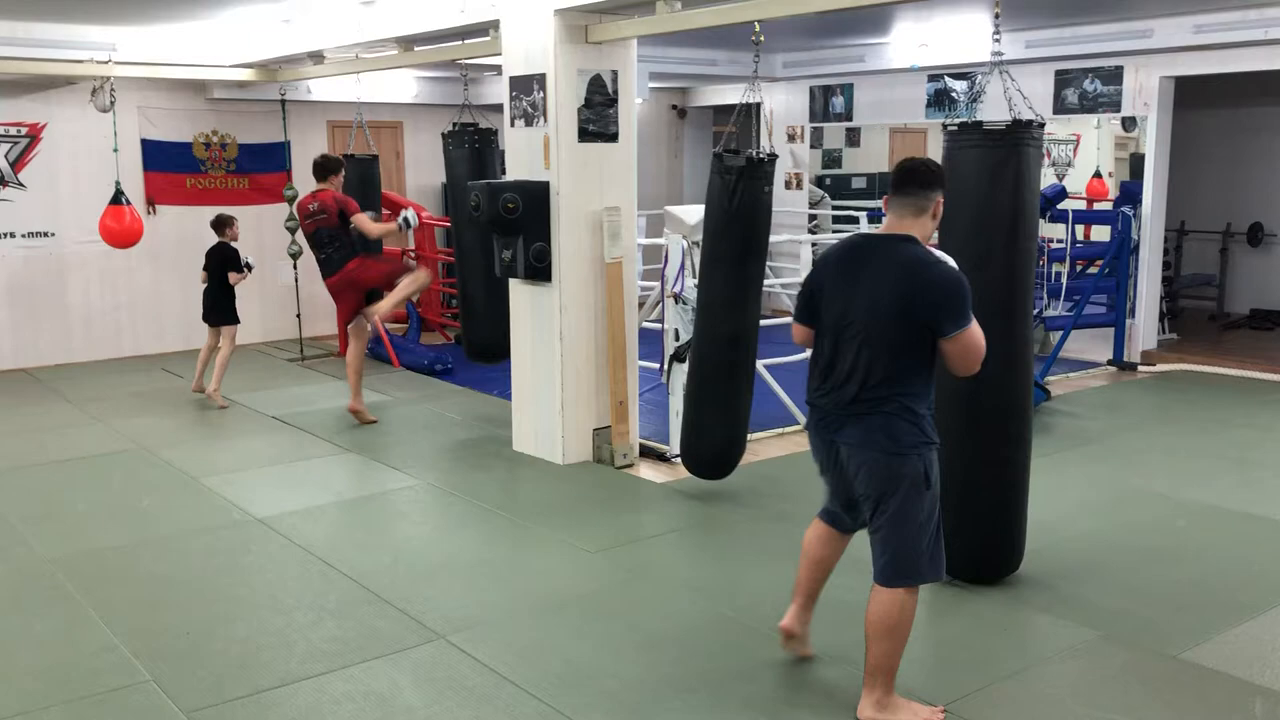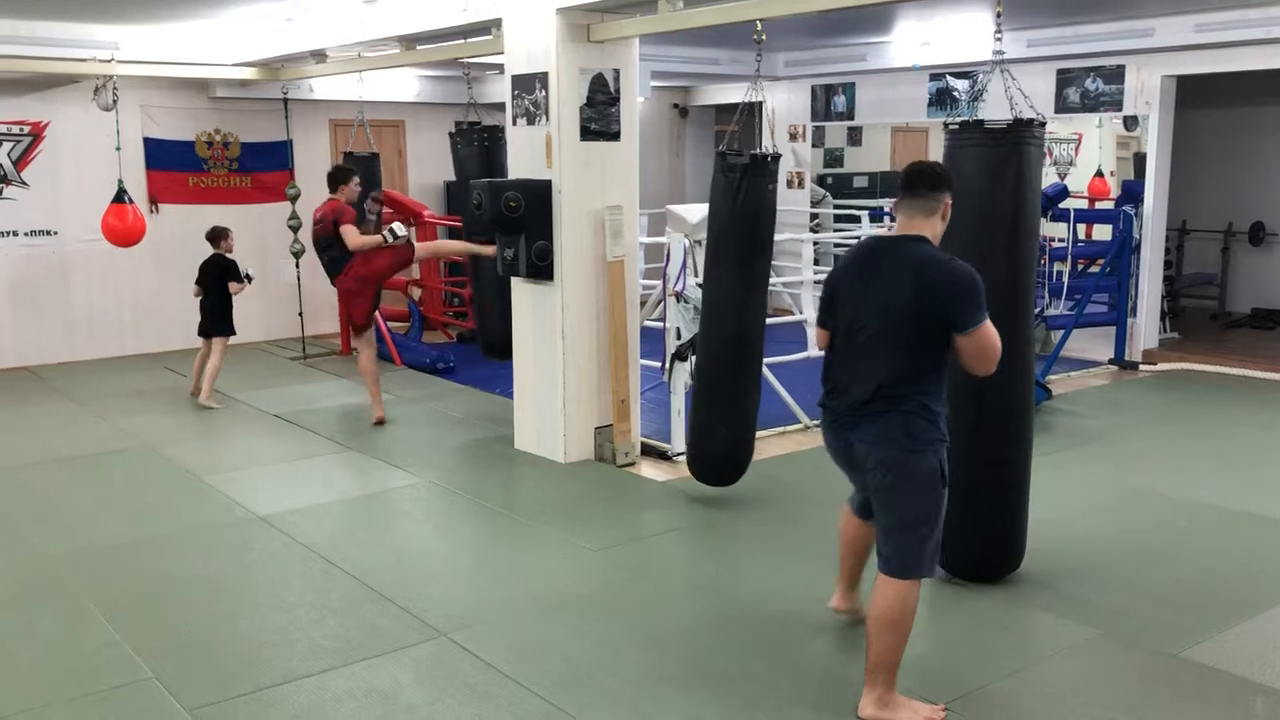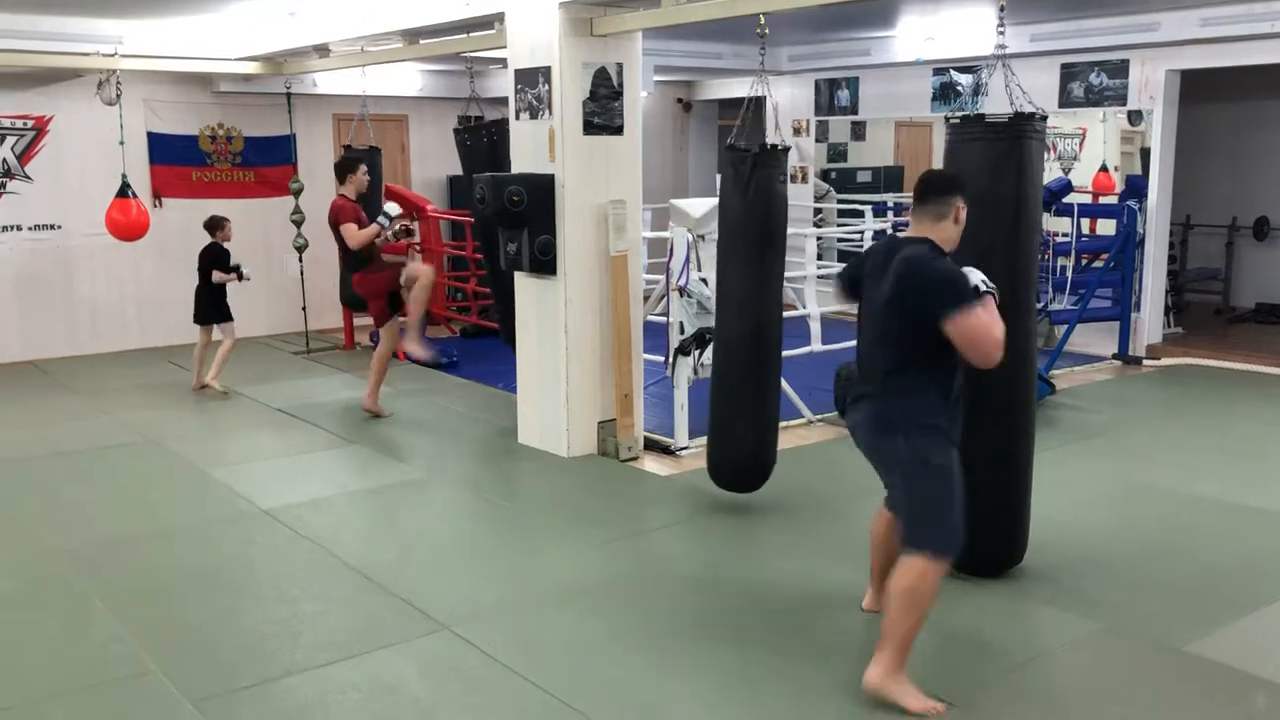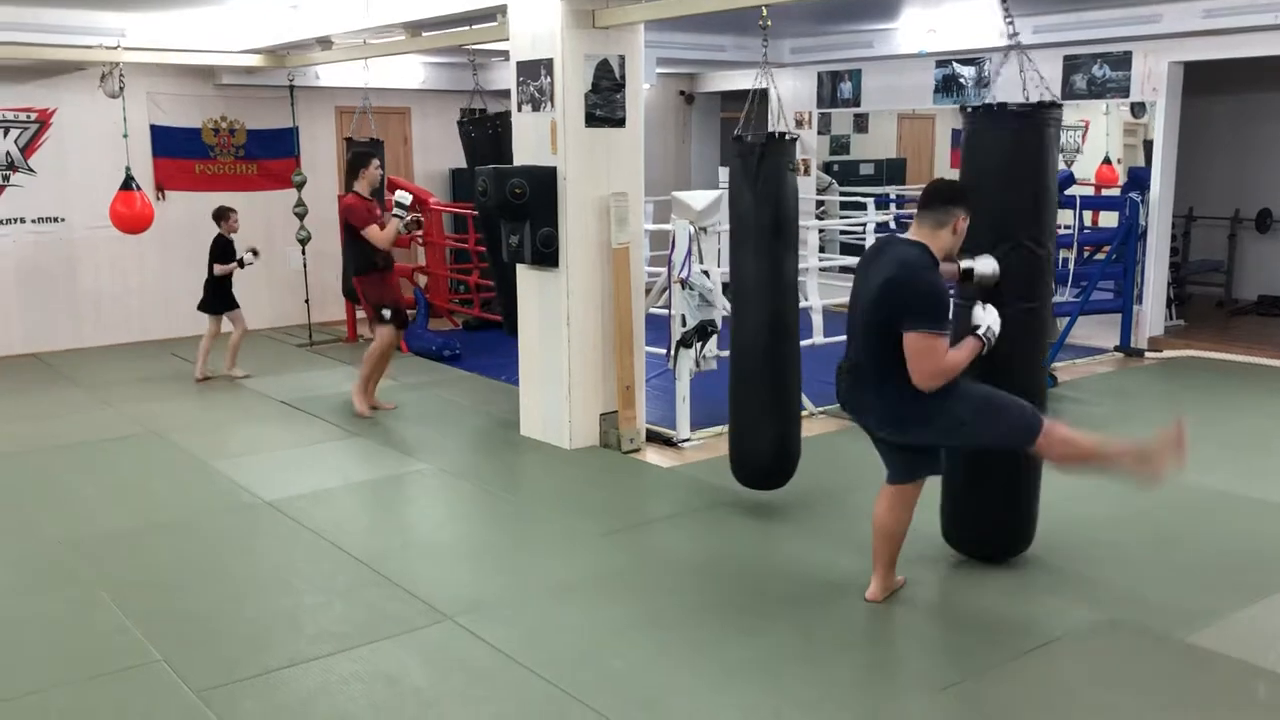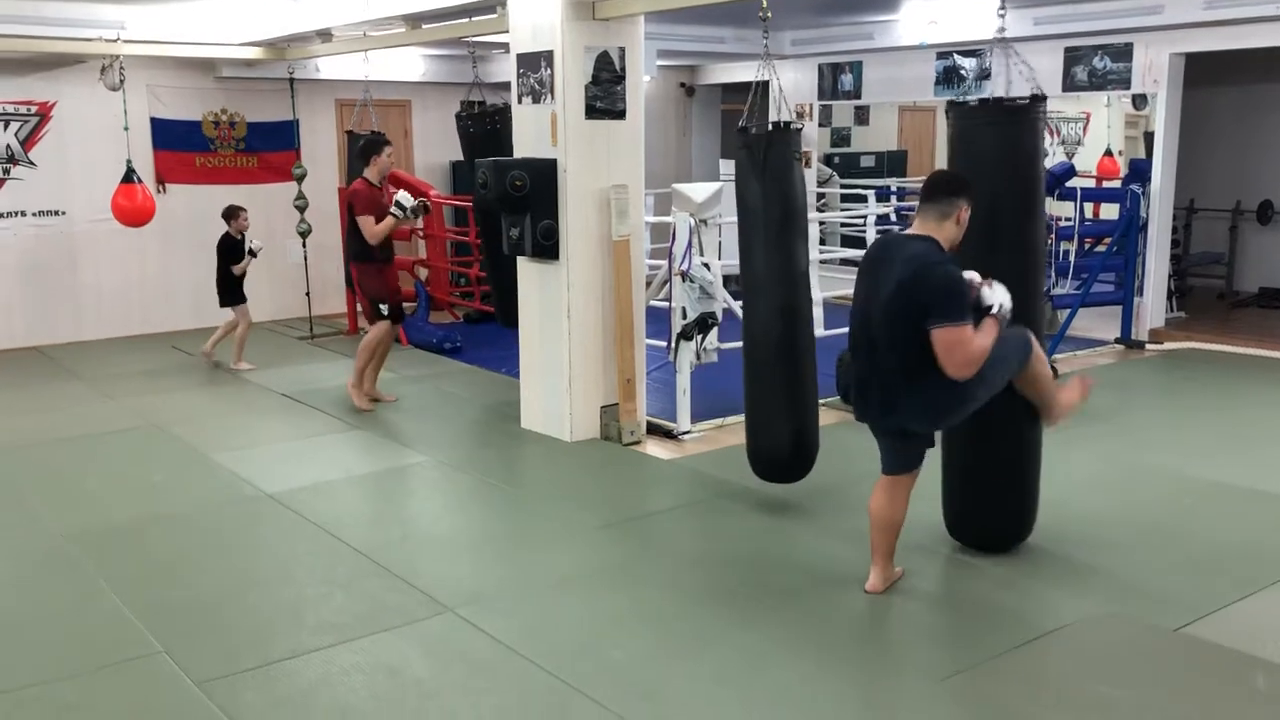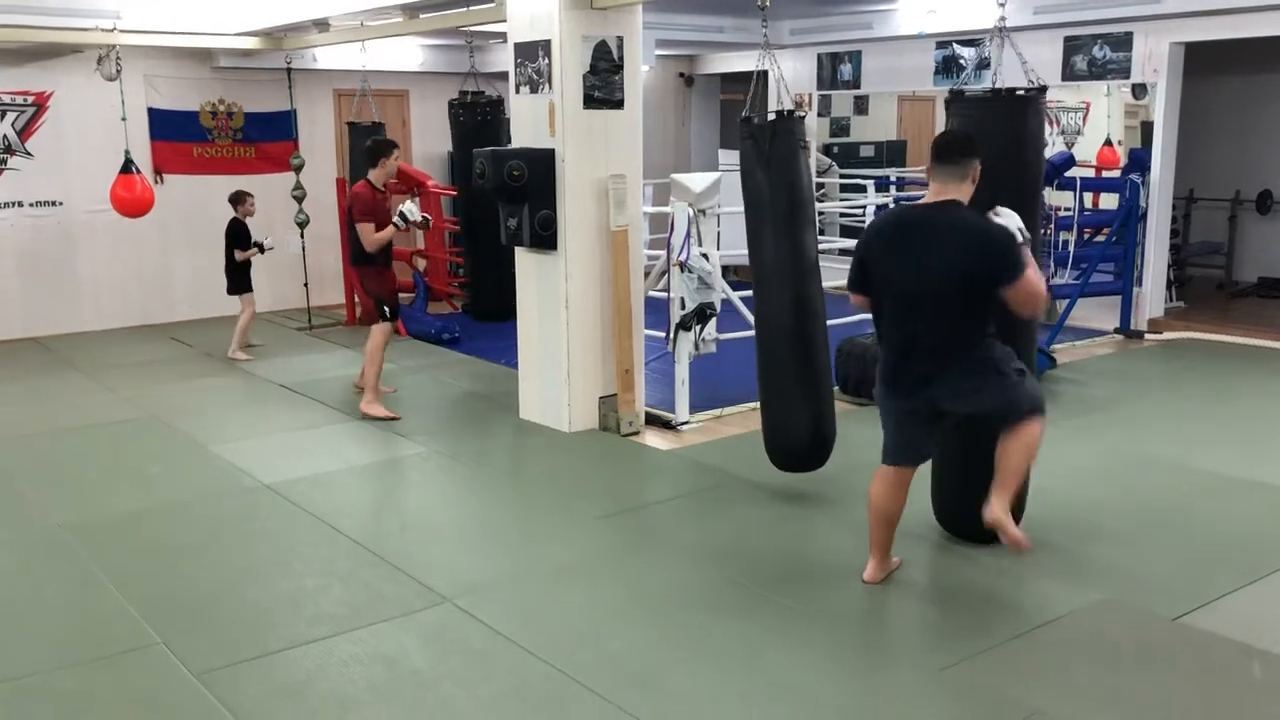
dt=0.2s
person 1, frame 1
left shoulder: (834, 259)
right shoulder: (938, 277)
left elbow: (801, 336)
right elbow: (968, 362)
left hip: (828, 425)
right hip: (894, 439)
left knee: (839, 514)
right knee: (900, 573)
left ankle: (798, 615)
person 1, frame 2
left shoulder: (849, 263)
right shoulder: (951, 277)
left elbow: (822, 340)
right elbow: (983, 361)
left hip: (840, 423)
right hip: (905, 434)
left knee: (867, 499)
right knee: (904, 564)
left ankle: (845, 592)
person 1, frame 3
left shoulder: (878, 254)
right shoulder: (946, 280)
left elbow: (848, 290)
right elbow: (989, 348)
right wrist: (984, 298)
left hip: (871, 413)
right hip: (910, 422)
left knee: (906, 500)
right knee: (933, 546)
left ankle: (877, 593)
right ankle: (887, 671)
person 1, frame 4
left shoulder: (884, 250)
right shoulder: (921, 283)
right elbow: (930, 376)
left wrist: (964, 270)
right wrist: (979, 337)
left hip: (865, 399)
right hip: (913, 405)
left knee: (903, 478)
right knee: (1032, 428)
left ankle: (881, 581)
right ankle: (1137, 460)
person 1, frame 5
left shoulder: (880, 251)
right shoulder: (943, 276)
right elbow: (961, 366)
right wrist: (994, 318)
left hip: (869, 396)
right hip: (930, 398)
left knee: (897, 472)
right knee: (1020, 343)
left ankle: (881, 572)
right ankle: (1053, 405)
person 1, frame 6
left shoulder: (881, 230)
right shoulder: (989, 237)
left elbow: (860, 300)
right elbow: (1035, 306)
right wrist: (1019, 247)
left hip: (902, 375)
right hip: (970, 375)
left knee: (896, 463)
right knee: (1028, 407)
left ankle: (877, 561)
right ankle: (999, 505)
person 2, frame 1
left shoulder: (303, 205)
right shoulder: (340, 200)
right elbow: (372, 231)
right wrist: (402, 222)
left hip: (334, 279)
right hip: (355, 267)
left knee: (357, 337)
right knee: (420, 275)
left ankle: (356, 401)
right ankle: (381, 309)
person 2, frame 2
left shoulder: (319, 215)
right shoulder: (343, 210)
right elbow: (354, 244)
left wrist: (376, 234)
right wrist: (388, 236)
left hip: (344, 282)
right hip: (359, 268)
left knee: (365, 344)
right knee: (426, 248)
left ankle: (377, 408)
right ankle: (485, 250)
person 2, frame 3
left shoulder: (351, 205)
right shoulder: (341, 206)
right elbow: (354, 242)
left wrist: (392, 234)
right wrist: (383, 219)
left hip: (373, 274)
right hip: (367, 275)
left knee: (389, 336)
right knee: (424, 272)
left ankle: (372, 399)
right ankle: (413, 338)
person 2, frame 4
left shoulder: (370, 201)
right shoulder: (352, 205)
right elbow: (383, 242)
left wrist: (405, 225)
right wrist: (399, 211)
left hip: (385, 274)
right hip: (368, 278)
left knee: (395, 334)
right knee: (386, 333)
left ankle: (369, 395)
right ankle: (359, 391)
person 2, frame 5
left shoulder: (379, 188)
right shoulder: (359, 191)
right elbow: (373, 237)
left wrist: (410, 212)
right wrist: (398, 213)
left hip: (386, 265)
right hip: (367, 268)
left knee: (391, 328)
right knee: (381, 327)
left ankle: (370, 386)
right ankle: (355, 383)
person 2, frame 6
left shoulder: (383, 190)
right shoulder: (361, 194)
right elbow: (370, 243)
left wrist: (410, 219)
right wrist: (399, 220)
left hip: (382, 267)
right hip: (366, 269)
left knee: (385, 324)
right knee: (382, 326)
left ankle: (365, 378)
right ankle: (369, 400)
person 3, frame 1
left shoulder: (211, 251)
right shoulder: (231, 252)
left elbow: (204, 278)
right elbow: (234, 280)
right wrist: (247, 268)
left hip: (210, 300)
right hip: (224, 302)
left knee: (211, 342)
right knee: (228, 345)
left ankle: (198, 382)
right ankle: (214, 388)
person 3, frame 2
left shoulder: (205, 264)
right shoulder: (229, 264)
left elbow: (196, 292)
right elbow: (234, 289)
right wrist: (247, 279)
left hip: (206, 310)
right hip: (221, 312)
left knee: (205, 349)
right knee: (218, 353)
left ankle: (195, 387)
right ankle: (206, 395)
person 3, frame 3
left shoulder: (205, 251)
right shoulder: (222, 252)
right elbow: (217, 278)
left wrist: (232, 271)
right wrist: (238, 275)
left hip: (202, 299)
right hip: (215, 301)
left knee: (204, 340)
right knee: (229, 340)
left ankle: (197, 380)
right ankle: (212, 377)
person 3, frame 4
left shoulder: (224, 241)
right shoulder: (221, 243)
left elbow: (227, 263)
right elbow: (218, 271)
left wrist: (246, 256)
right wrist: (241, 263)
left hip: (214, 291)
right hip: (218, 291)
left knee: (212, 331)
right knee: (240, 327)
left ankle: (200, 370)
right ankle: (230, 367)
person 3, frame 5
left shoulder: (240, 236)
right shoulder: (228, 243)
right elbow: (237, 270)
right wrist: (251, 254)
left hip: (234, 285)
right hip: (229, 286)
left knee: (236, 320)
right knee: (245, 321)
left ankle: (209, 347)
right ankle: (236, 361)
person 3, frame 6
left shoulder: (239, 224)
right shoulder: (236, 227)
right elbow: (238, 256)
left wrist: (255, 245)
right wrist: (260, 248)
left hip: (240, 272)
right hip: (237, 273)
left knee: (248, 306)
right knee: (249, 309)
left ankle: (242, 339)
right ankle: (234, 350)
